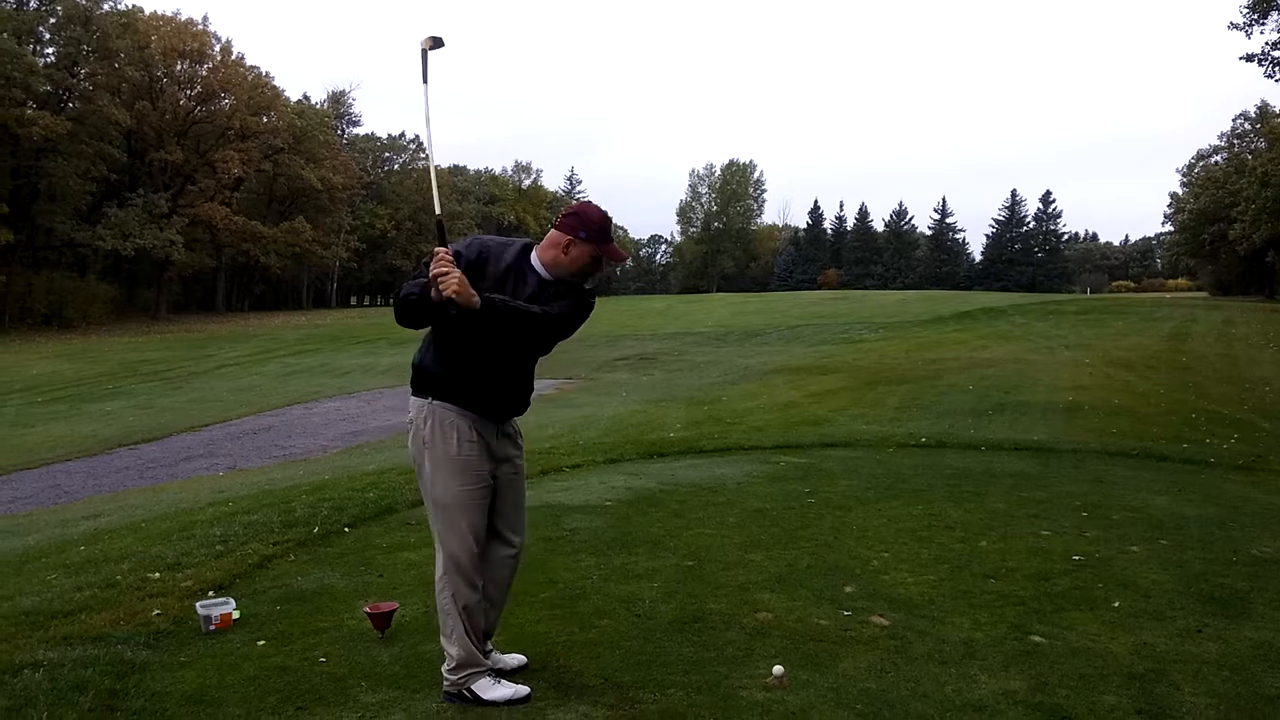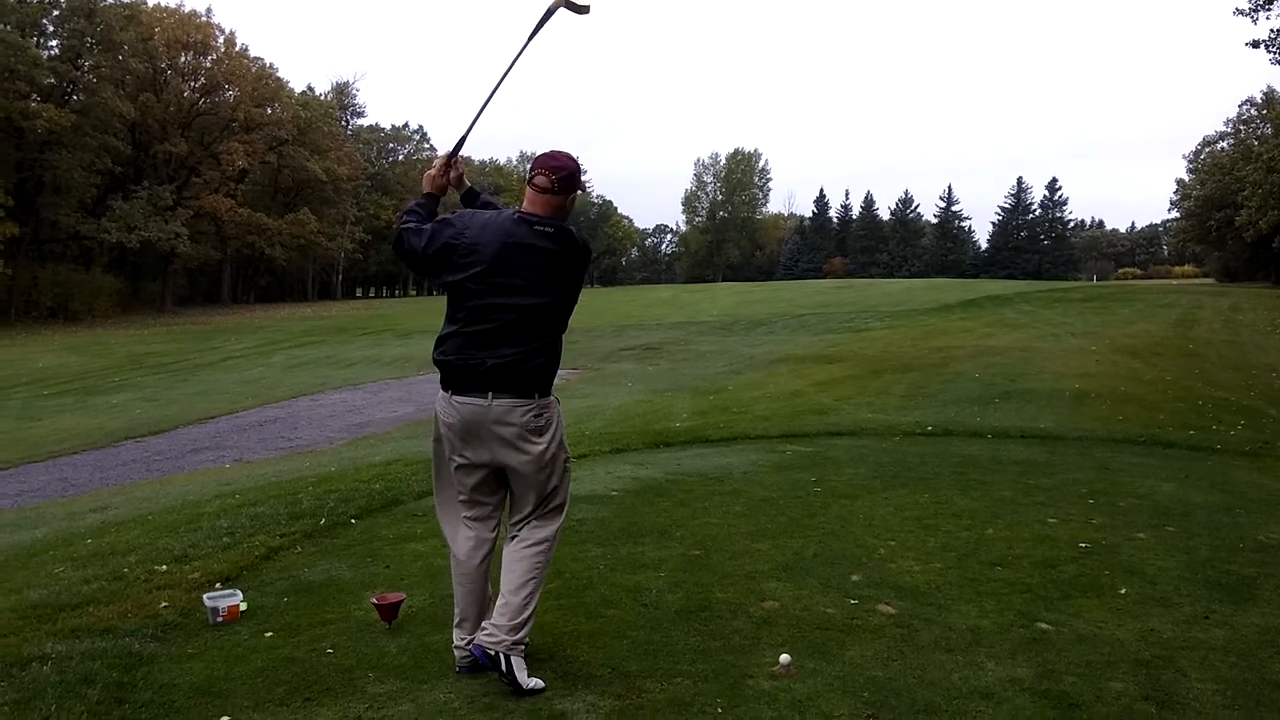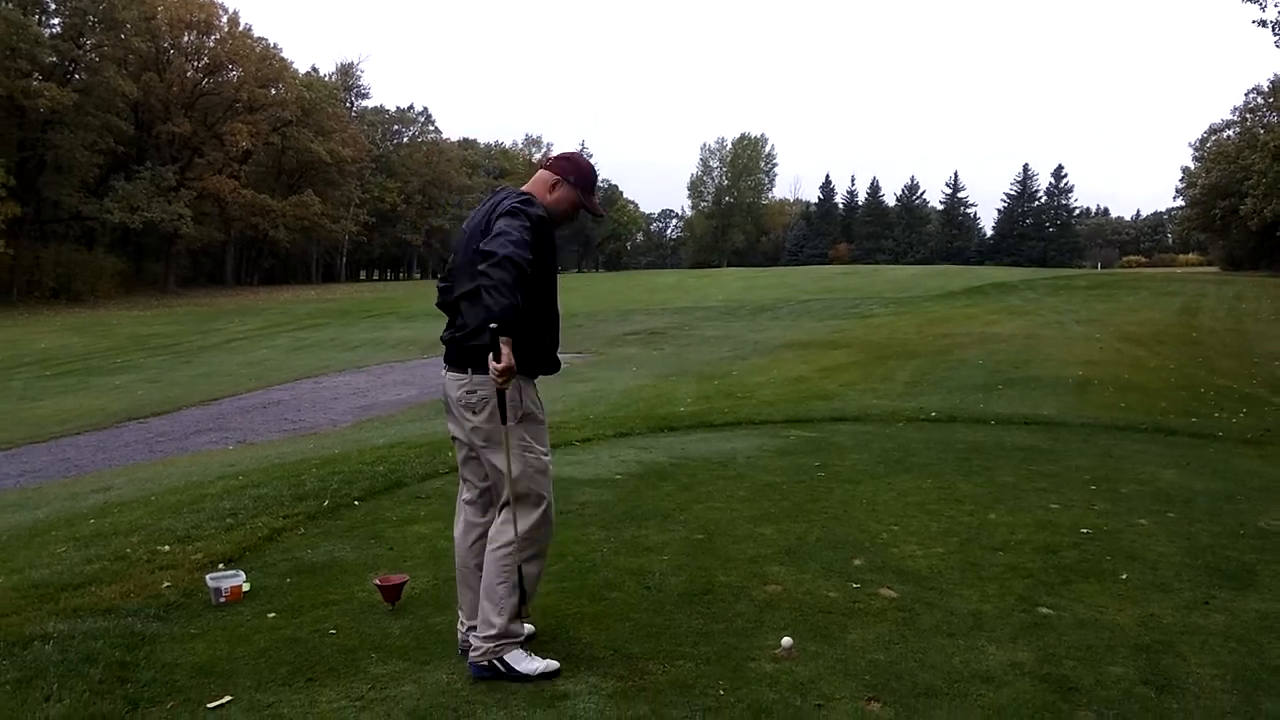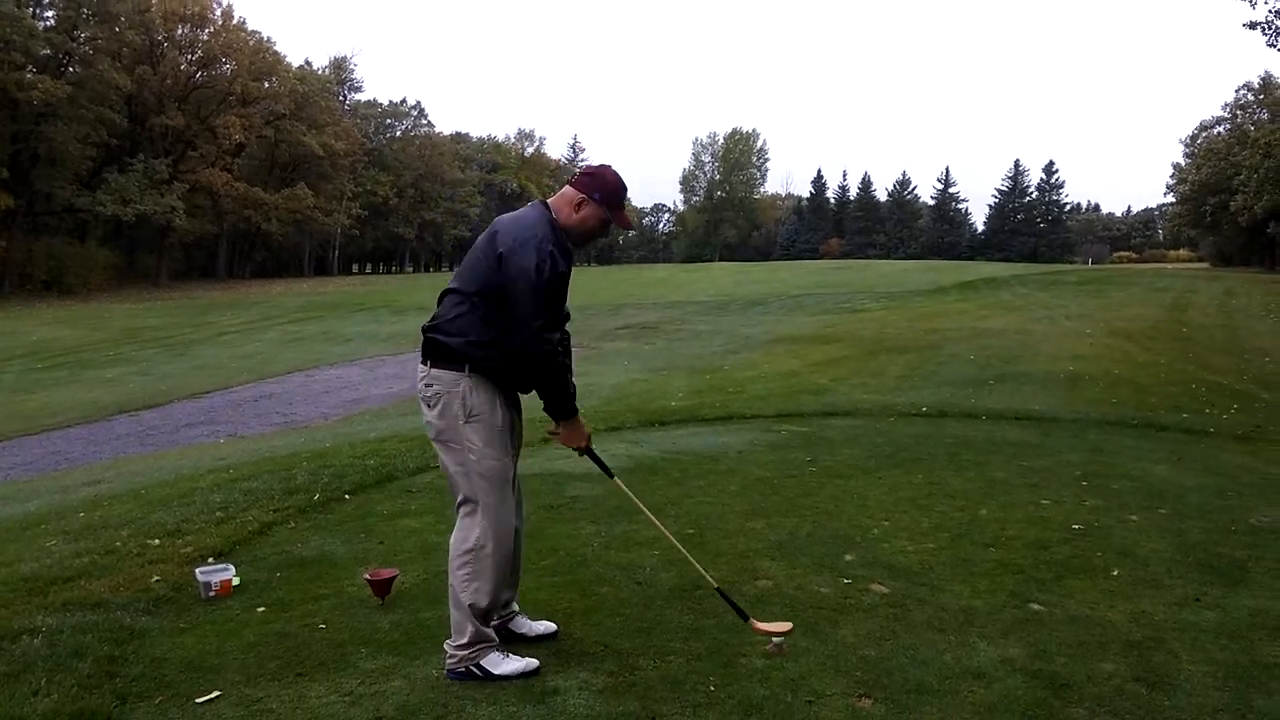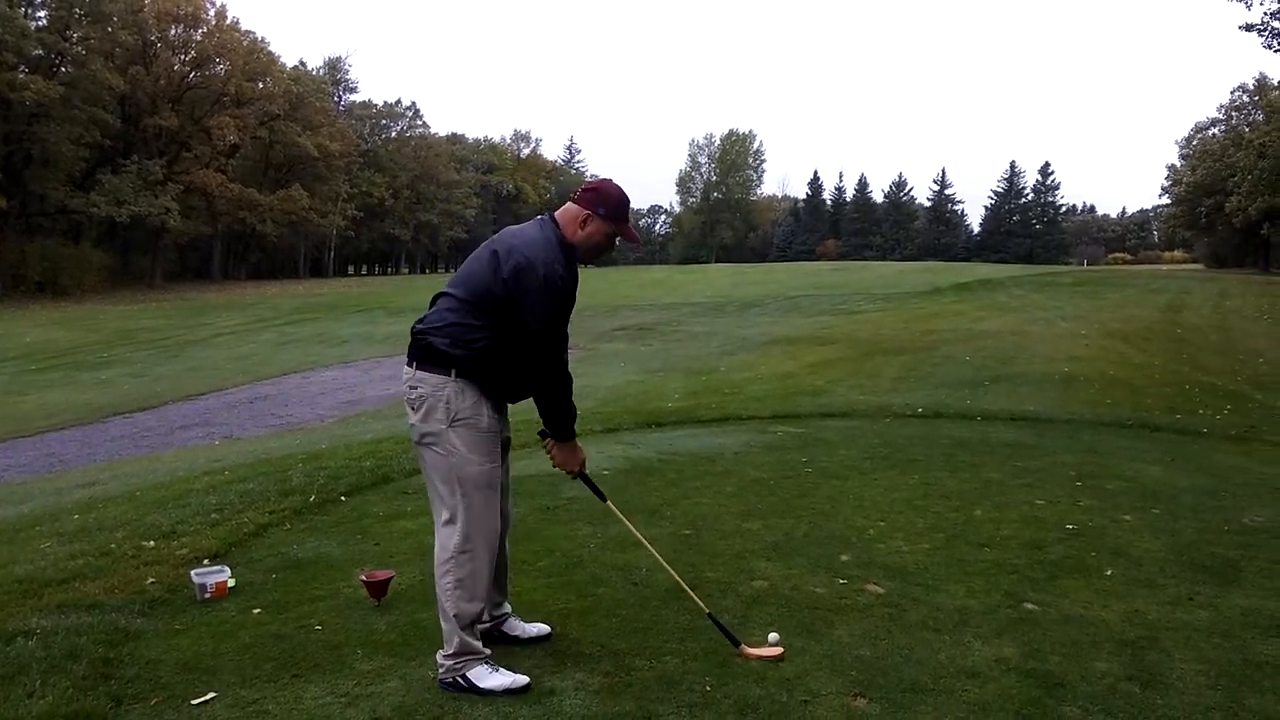
dt=1s
person 1, frame 1
left shoulder: (574, 298)
right shoulder: (482, 255)
left elbow: (531, 324)
right elbow: (407, 309)
left wrist: (475, 302)
right wrist: (435, 292)
left hip: (499, 421)
right hip: (445, 414)
left knee: (505, 543)
right knee: (461, 547)
left ankle: (476, 648)
right ankle: (464, 674)
person 1, frame 2
left shoulder: (468, 230)
right shoulder: (574, 252)
left elbow: (408, 245)
left wrist: (430, 194)
right wrist: (469, 193)
left hip: (458, 401)
right hip: (525, 407)
left knee: (469, 523)
right knee: (536, 524)
left ankle: (469, 643)
right ankle: (501, 639)
person 1, frame 3
left shoulder: (489, 212)
right shoulder: (523, 212)
left elbow: (449, 291)
right elbow: (501, 265)
right wrist: (504, 339)
left hip: (465, 373)
right hip: (497, 378)
left knee: (478, 503)
right knee: (525, 504)
left ankle: (477, 627)
right ankle: (493, 644)
person 1, frame 4
left shoulder: (537, 233)
right shoulder: (532, 242)
left elbow: (544, 330)
right elbow: (536, 338)
left wrist: (560, 401)
right wrist: (565, 413)
left hip: (484, 378)
right hip: (462, 380)
left knee: (504, 505)
right knee: (484, 509)
left ankle: (497, 614)
right ankle: (469, 650)
person 1, frame 5
left shoulder: (539, 246)
right shoulder: (540, 262)
left elbow: (539, 354)
right elbow: (544, 359)
left wrist: (557, 428)
right wrist: (564, 436)
left hip: (472, 384)
right hip: (448, 386)
left knee: (491, 513)
right knee: (467, 520)
left ankle: (490, 616)
right ankle: (460, 660)
